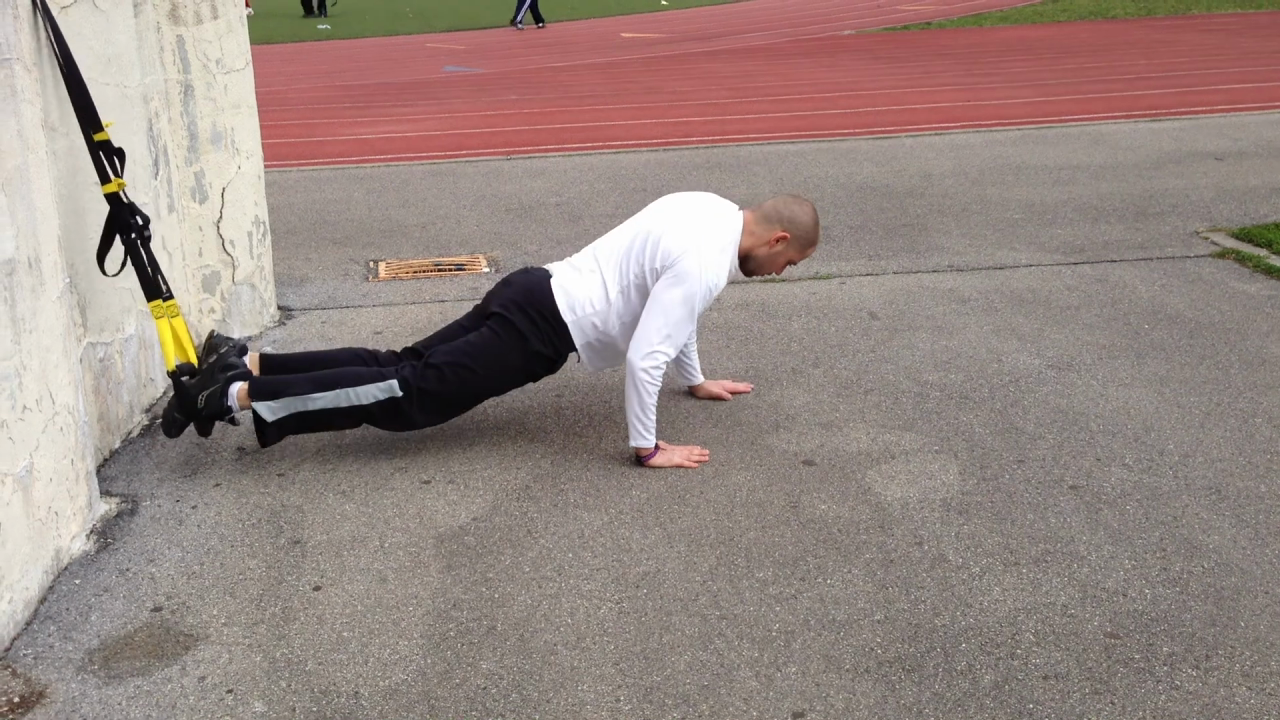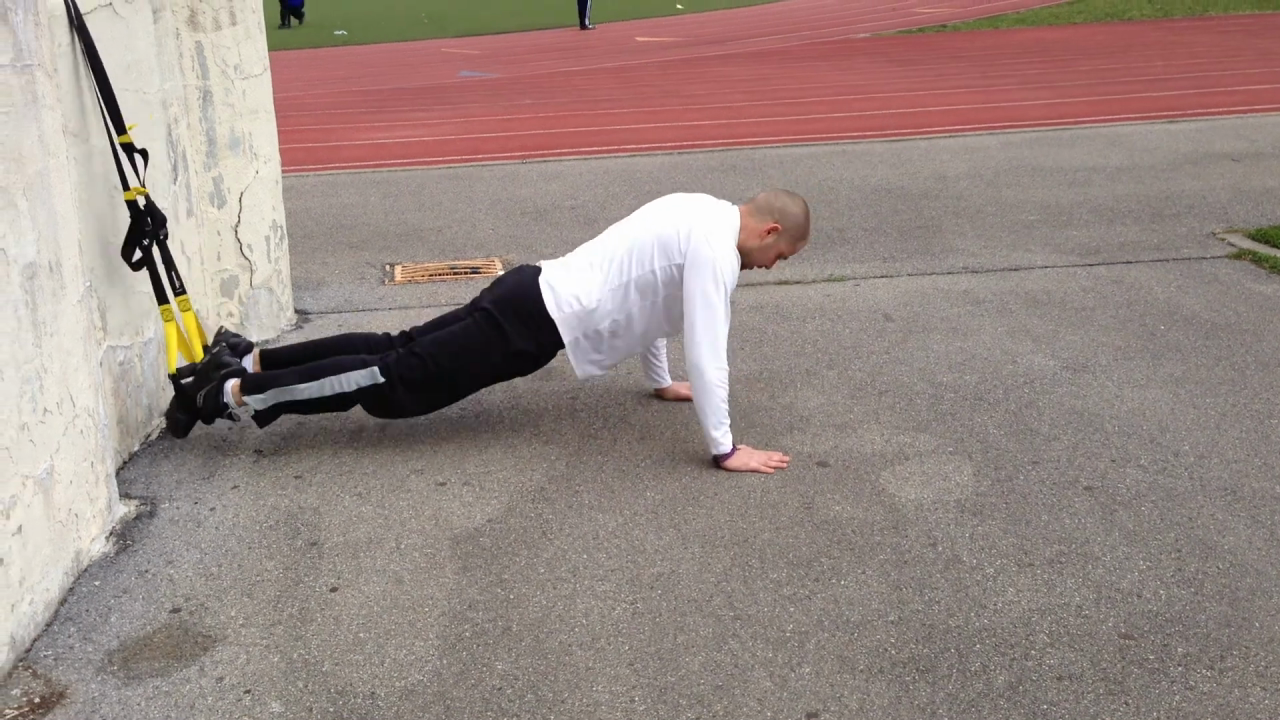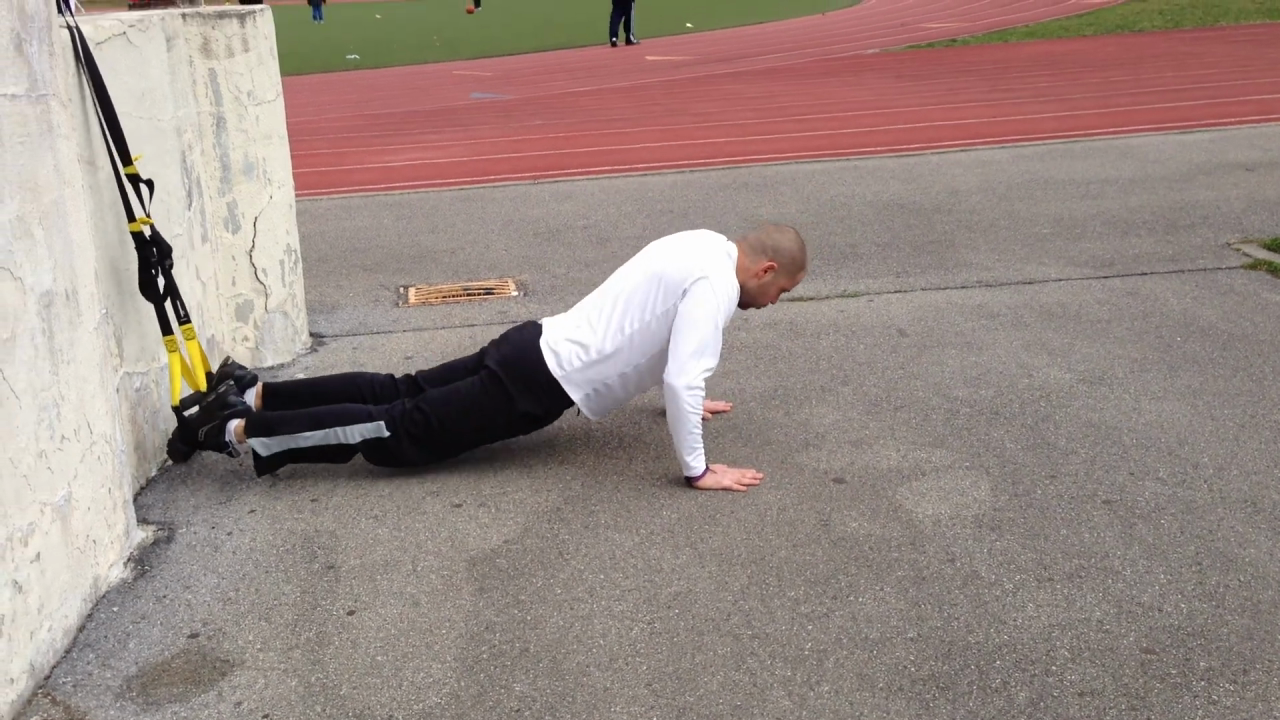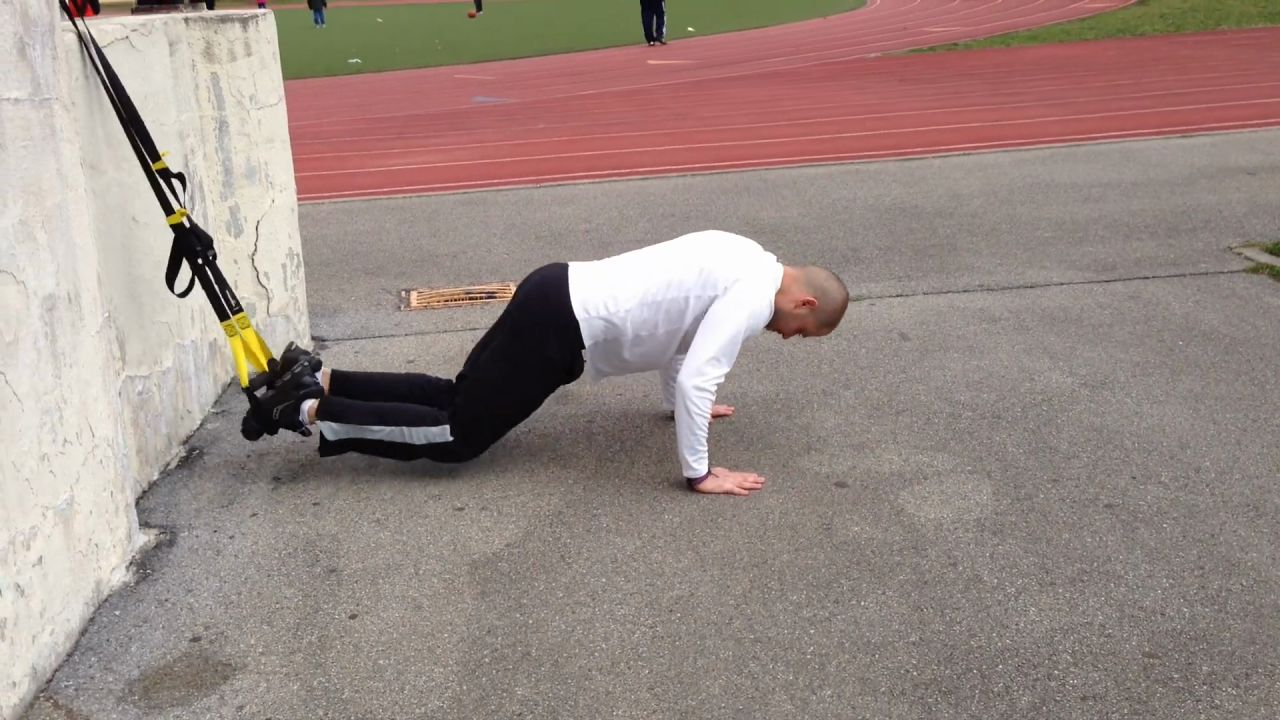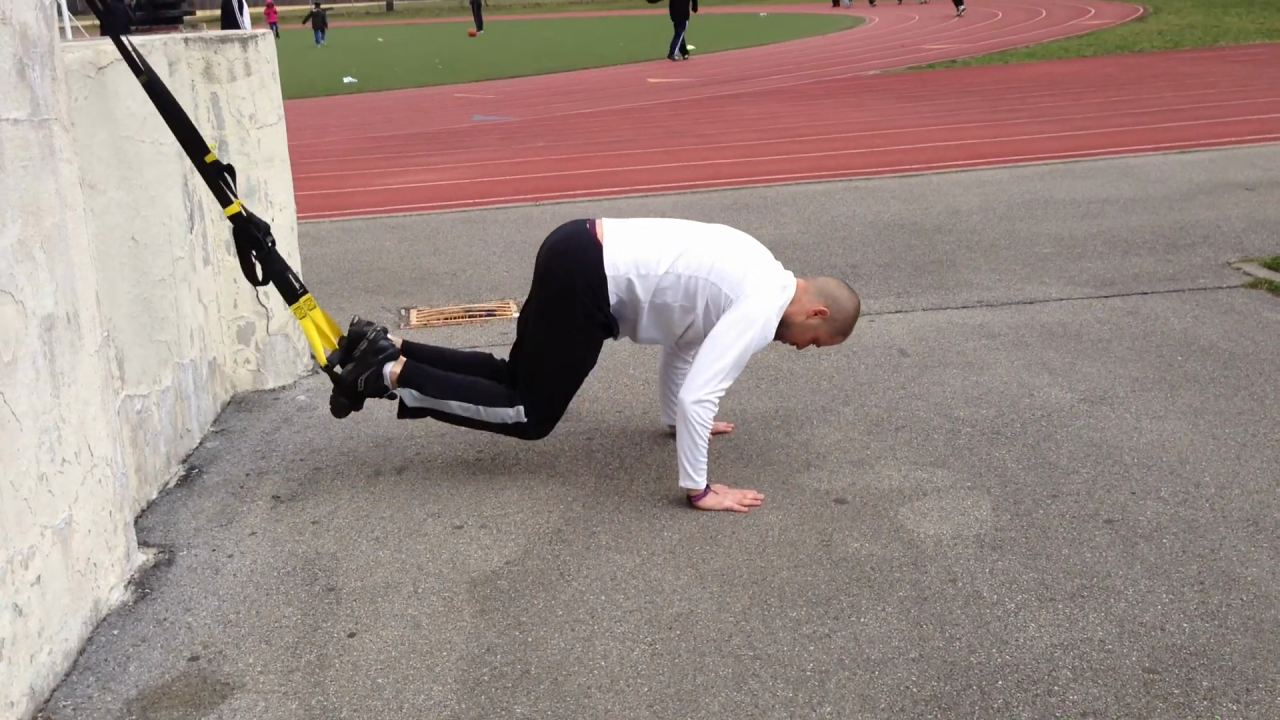
dt=1s
person 1, frame 1
left shoulder: (709, 208)
right shoulder: (706, 262)
right elbow: (644, 355)
left wrist: (697, 381)
right wrist: (646, 446)
left hip: (535, 293)
right hip: (542, 329)
left knee: (400, 369)
right knee: (406, 394)
left ankle: (244, 361)
right ankle: (235, 394)
person 1, frame 2
left shoulder: (700, 211)
right shoulder: (718, 247)
right elbow: (706, 352)
left wrist: (663, 383)
right wrist: (725, 448)
left hip: (531, 292)
right hip: (537, 321)
left knee: (395, 350)
right knee: (396, 383)
left ankle: (248, 359)
right ankle: (237, 392)
person 1, frame 3
left shoulder: (704, 246)
right shoulder: (717, 284)
right elbow: (683, 380)
left wrist: (685, 400)
right wrist: (697, 470)
left hip: (537, 349)
right hip: (541, 384)
left knee: (396, 396)
right knee: (400, 434)
left ankle: (250, 392)
right ankle: (240, 429)
person 1, frame 4
left shoulder: (743, 258)
right shoulder: (756, 294)
right elbow: (695, 378)
left wrist: (684, 404)
right wrist: (700, 473)
left hip: (558, 294)
right hip: (561, 322)
left knee: (452, 400)
right knee: (458, 433)
left ankle: (318, 378)
right ankle: (310, 411)
person 1, frame 5
left shoulder: (754, 277)
right shoulder: (761, 309)
left elbow: (683, 333)
right elbow: (697, 394)
left wrist: (677, 420)
right wrist: (698, 488)
left hip: (579, 247)
right hip: (585, 275)
left knee: (520, 382)
right knee: (531, 414)
left ankle: (391, 351)
right ankle: (395, 375)
